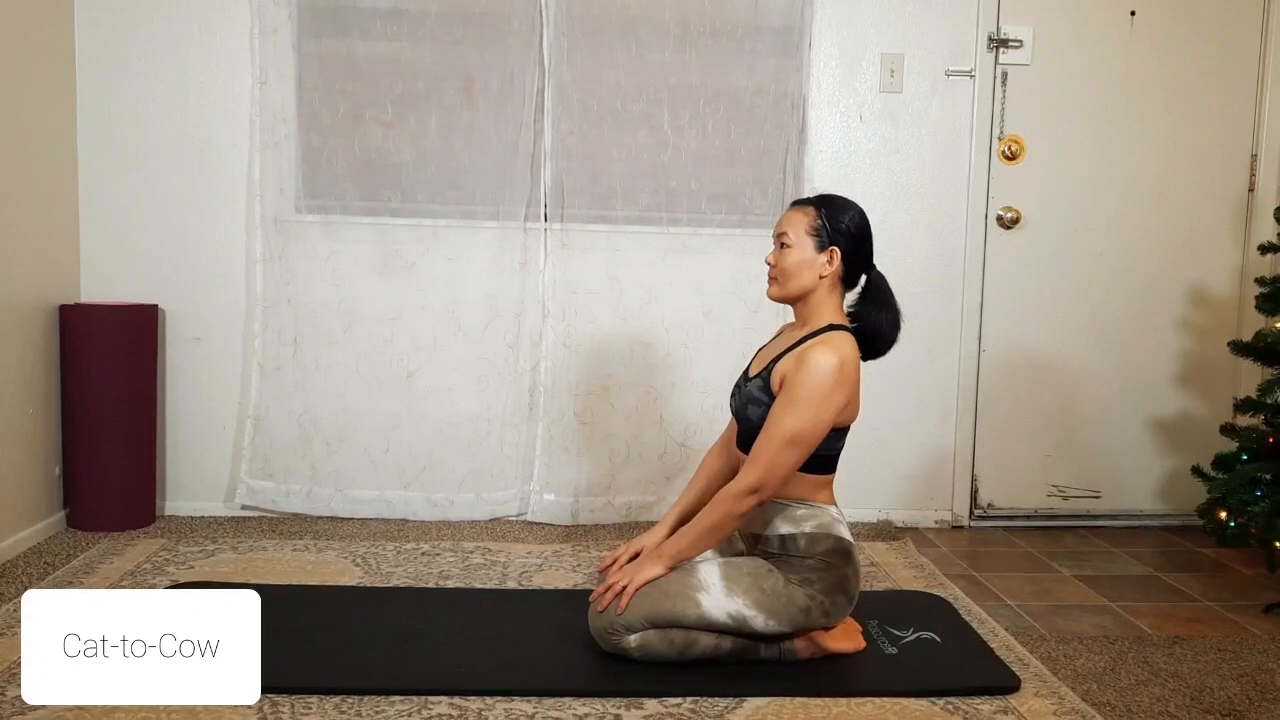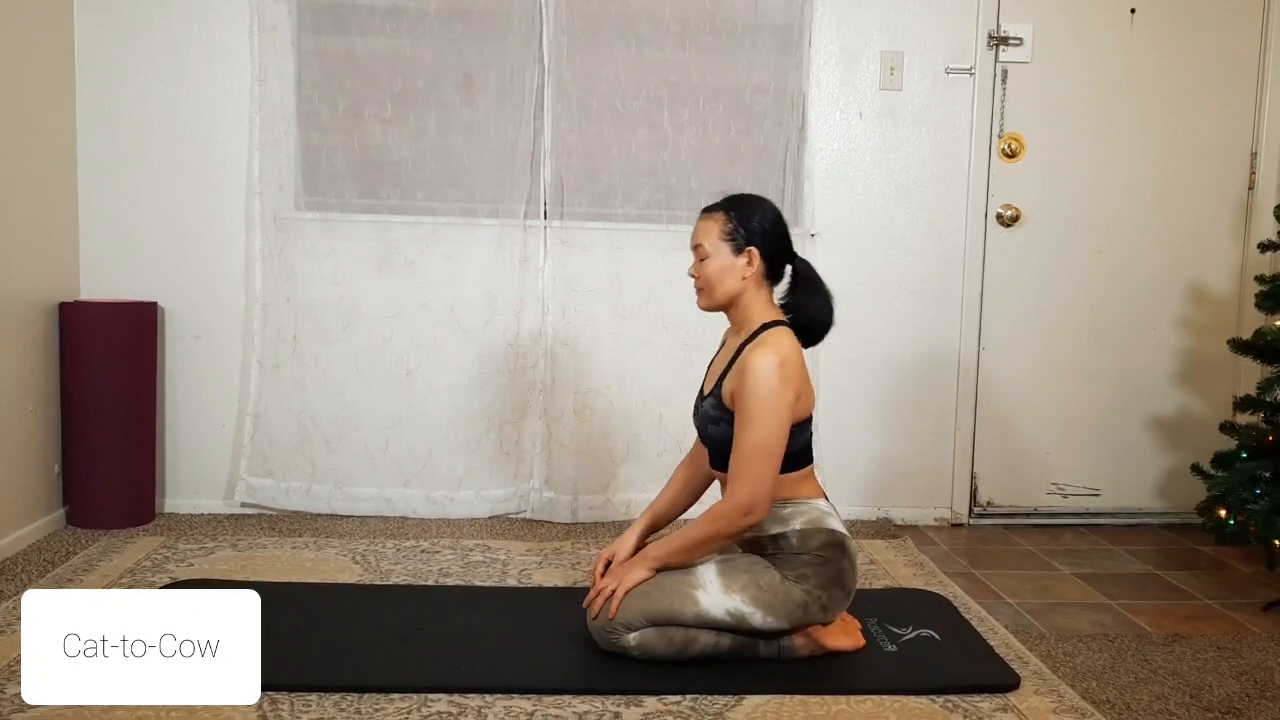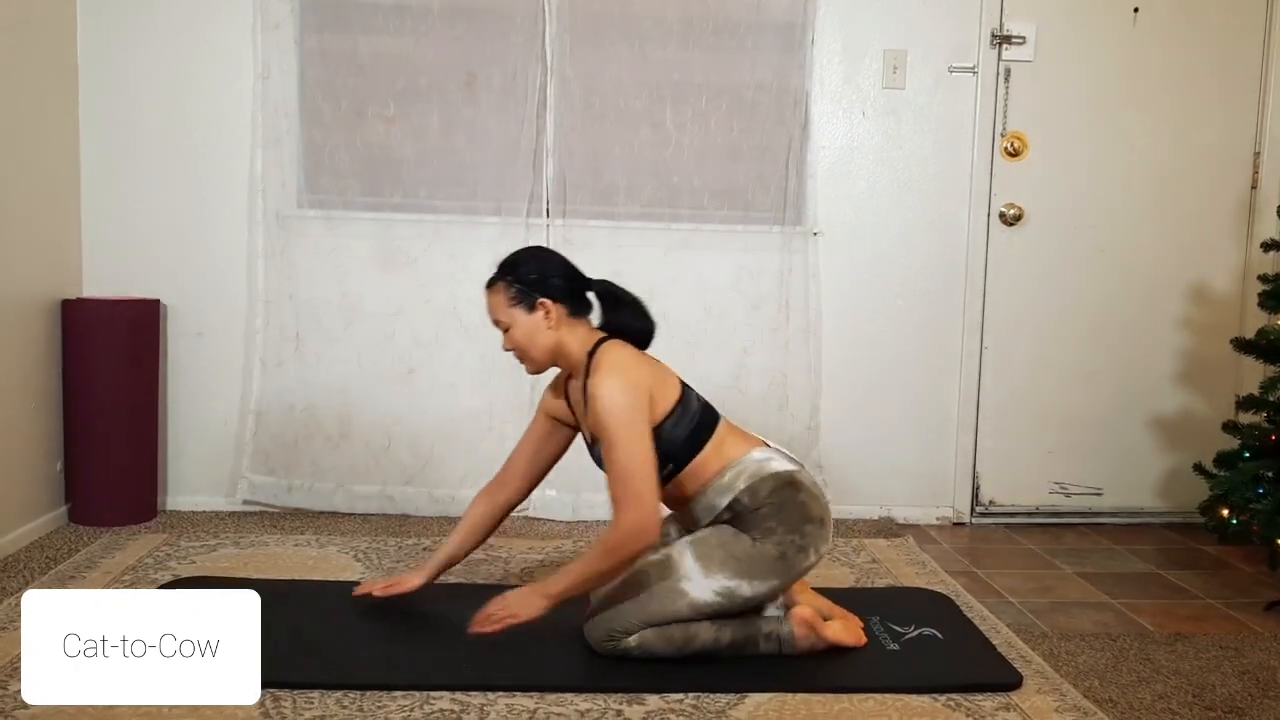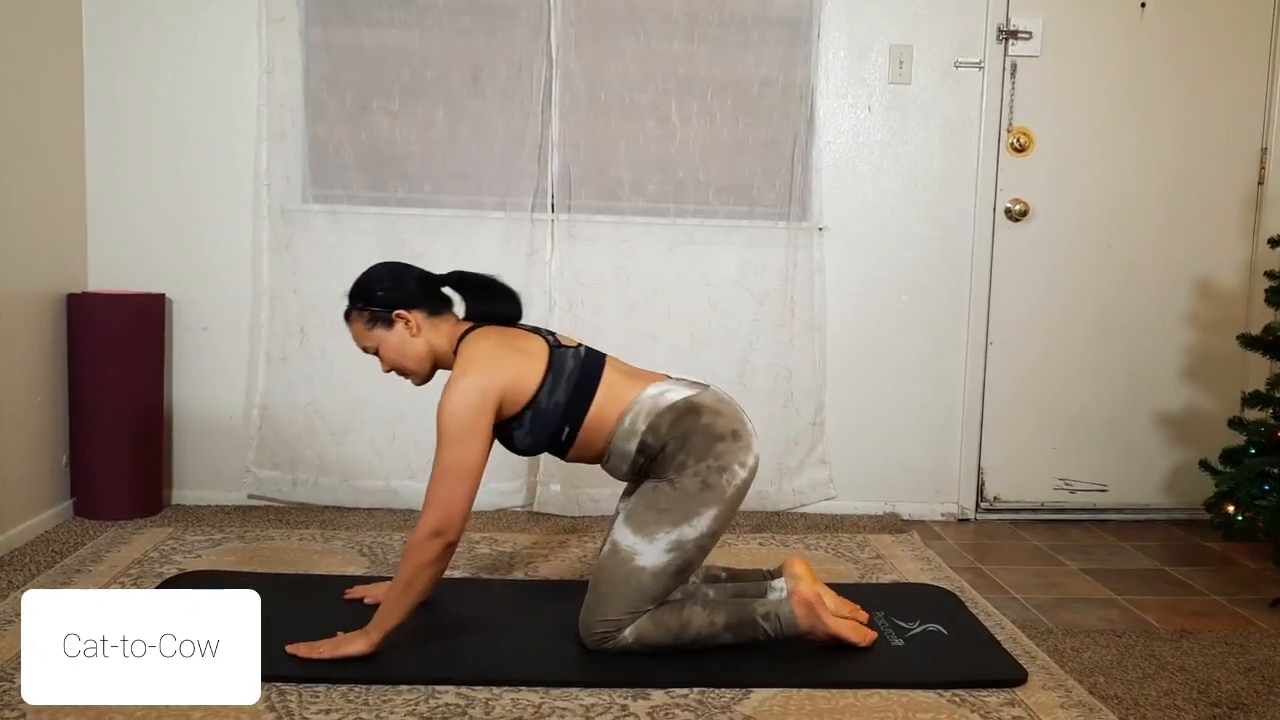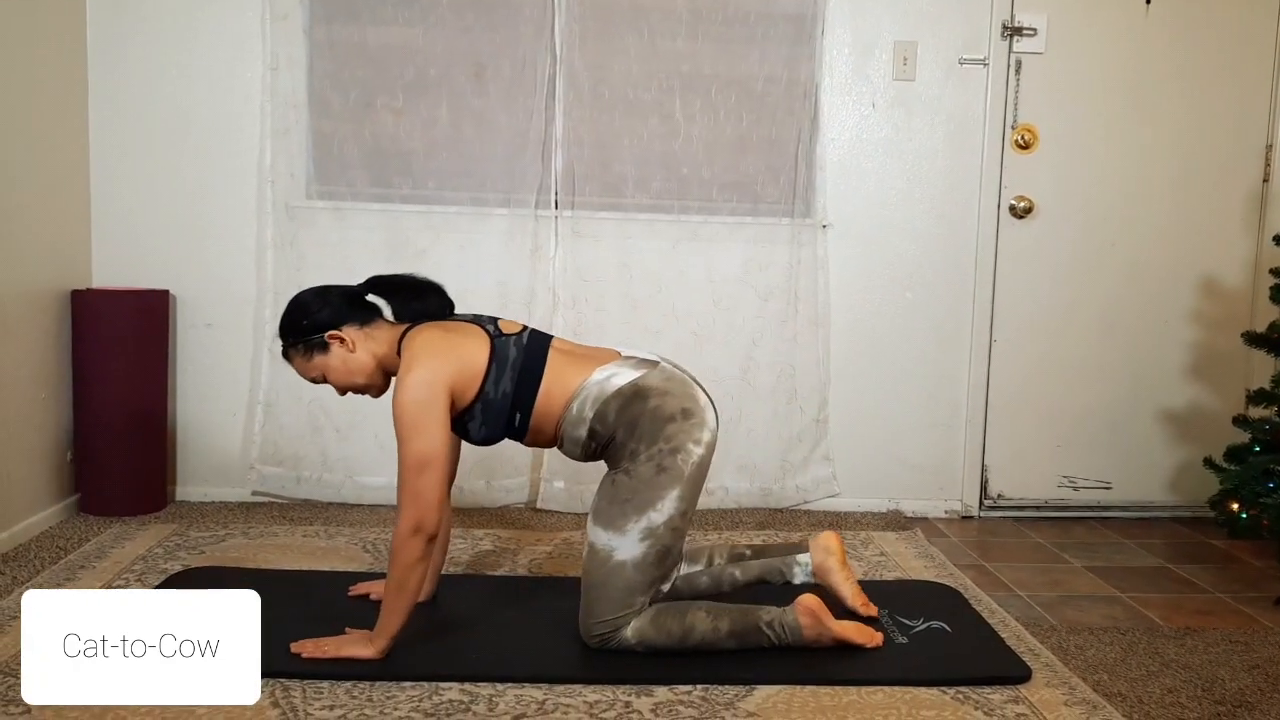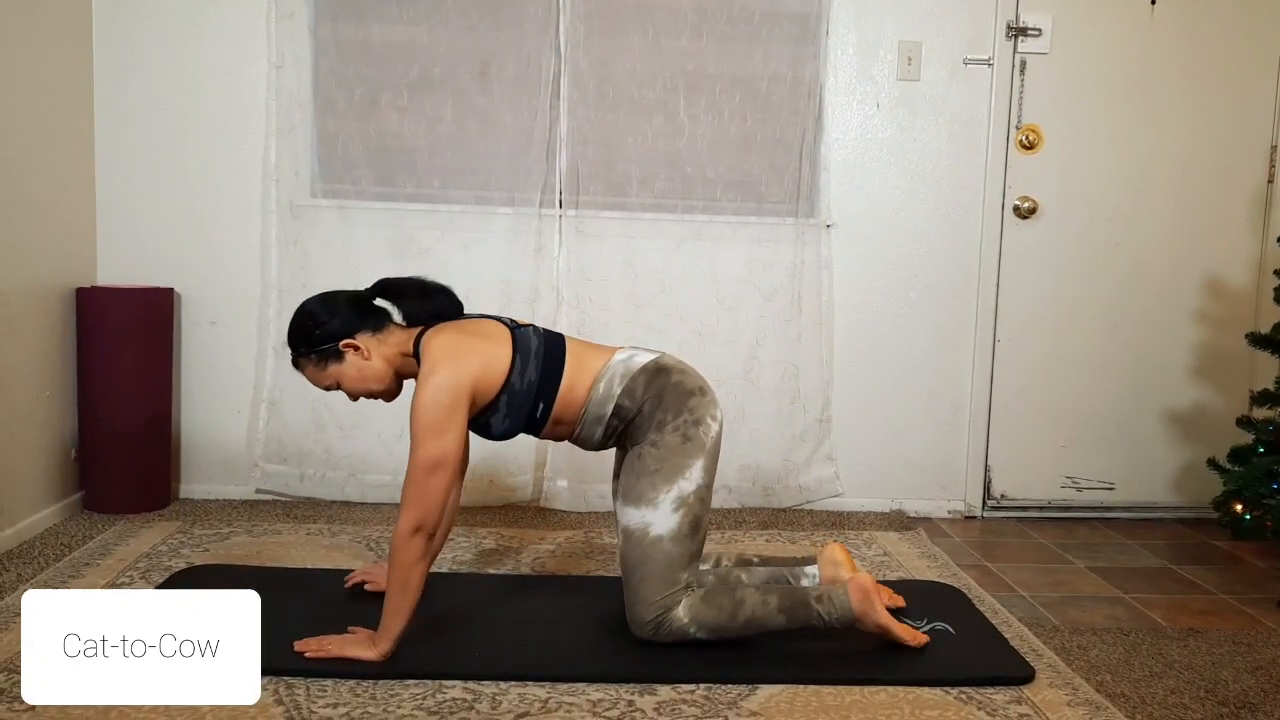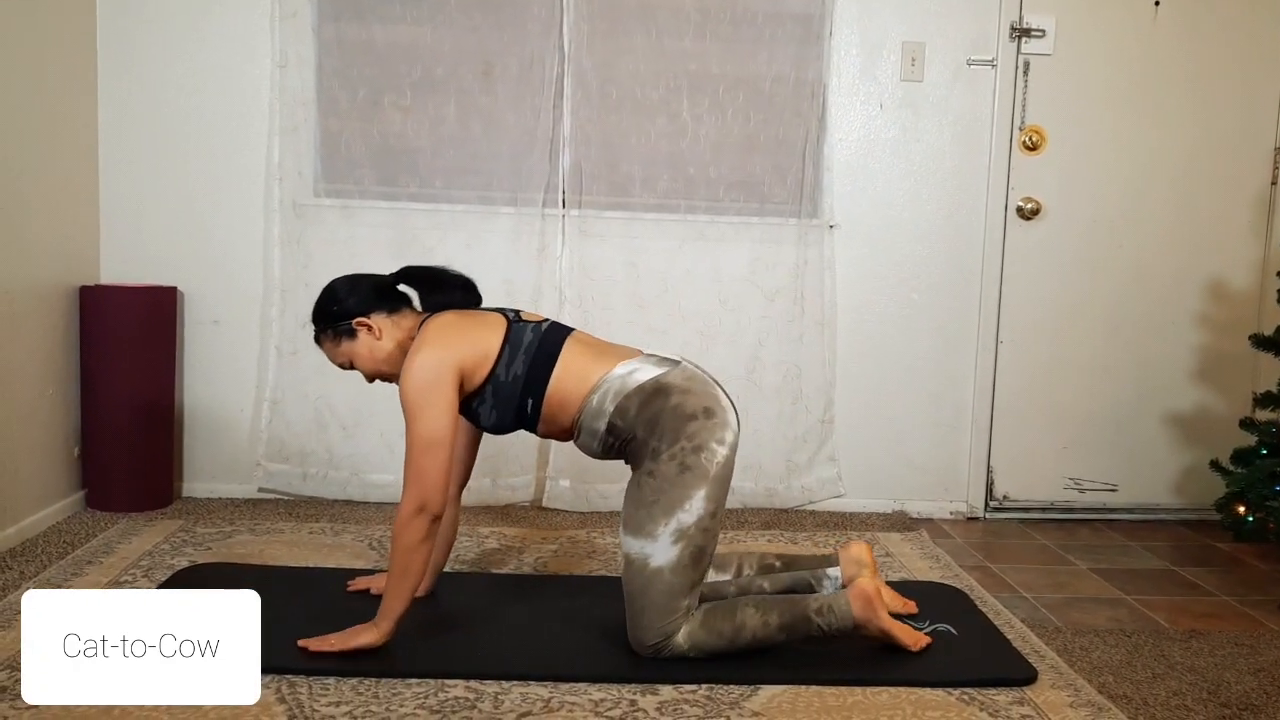
dt=0.7s
person 1, frame 1
left shoulder: (827, 359)
right shoulder: (792, 338)
left elbow: (752, 486)
right elbow: (730, 448)
left wrist: (662, 558)
right wrist: (663, 530)
left hip: (804, 565)
right hip: (759, 537)
left knee: (614, 617)
right knee: (615, 586)
left ankle: (803, 638)
right ankle: (793, 625)
person 1, frame 2
left shoulder: (768, 360)
right shoulder: (738, 341)
left elbow: (744, 506)
right elbow: (702, 460)
left wrist: (645, 560)
right wrist: (636, 537)
left hip: (801, 563)
right hip: (762, 544)
left knee: (614, 619)
right knee: (613, 587)
left ankle: (796, 637)
right ankle: (793, 619)
person 1, frame 3
left shoulder: (611, 383)
right shoulder: (566, 392)
left elbow: (636, 529)
right elbow: (503, 491)
left wrist: (543, 594)
right wrist: (424, 573)
left hip: (775, 515)
right hip: (731, 514)
left knee: (610, 629)
right knee: (607, 594)
left ankle: (790, 627)
right ankle: (771, 597)
person 1, frame 4
left shoulder: (471, 382)
right shoulder: (488, 348)
left elbow: (440, 527)
right elbow: (451, 511)
left wrist: (371, 634)
right wrist: (409, 586)
left hip: (701, 447)
right hip: (692, 432)
left knee: (607, 628)
right knee: (635, 585)
left ankle: (792, 613)
right ankle: (780, 583)
person 1, frame 5
left shoulder: (419, 375)
right shoulder: (437, 345)
left elbow: (419, 524)
right elbow: (440, 494)
left wrist: (378, 639)
right wrist: (420, 584)
left hip: (656, 426)
right hip: (667, 398)
left knee: (609, 627)
right knee: (653, 576)
left ankle: (798, 623)
right ankle: (808, 558)
person 1, frame 6
left shoulder: (442, 375)
right shoulder: (437, 350)
left elbow: (417, 520)
right elbow: (447, 486)
left wrist: (381, 642)
right wrist: (406, 573)
left hip: (670, 409)
right hip: (653, 413)
left knee: (659, 614)
right knee: (662, 575)
left ankle: (846, 601)
right ankle: (819, 569)
person 1, frame 7
left shoulder: (428, 356)
right shoulder: (463, 346)
left elbow: (422, 506)
right elbow: (451, 489)
left wrist: (382, 625)
right wrist: (418, 580)
left hip: (676, 426)
right hip: (687, 403)
left knee: (658, 635)
right knee: (683, 577)
left ankle: (850, 608)
right ankle: (840, 569)
